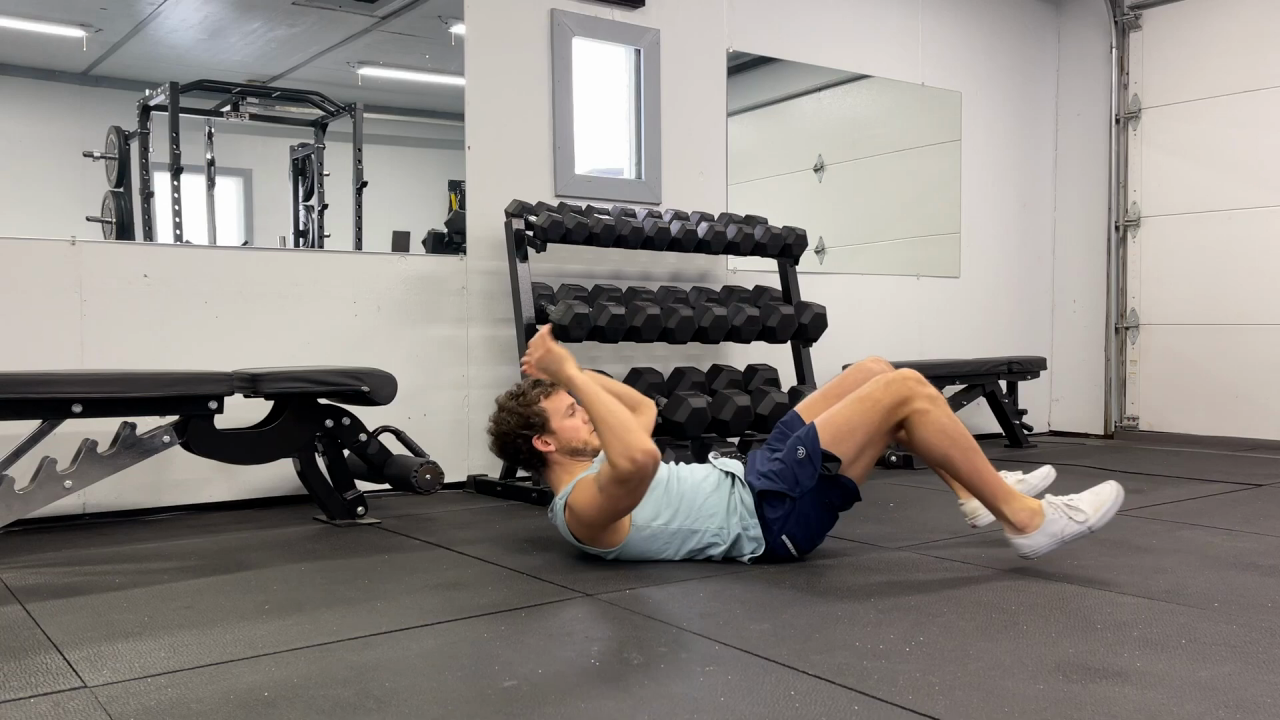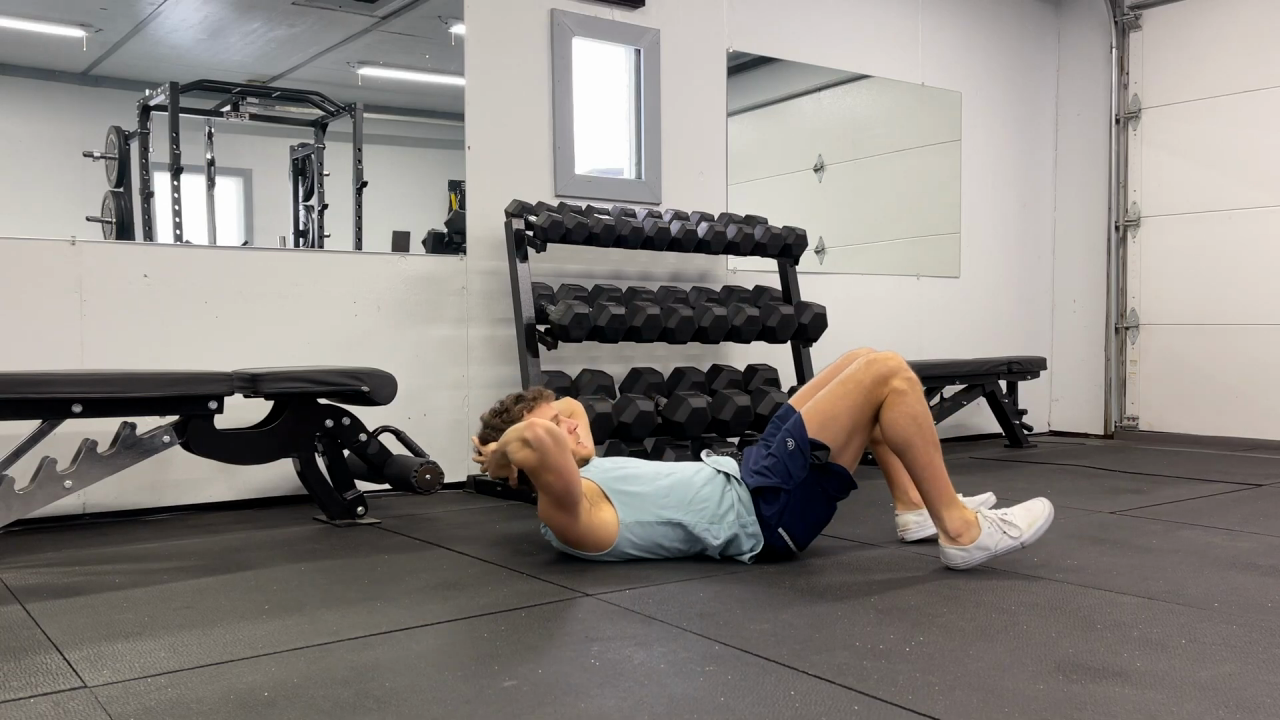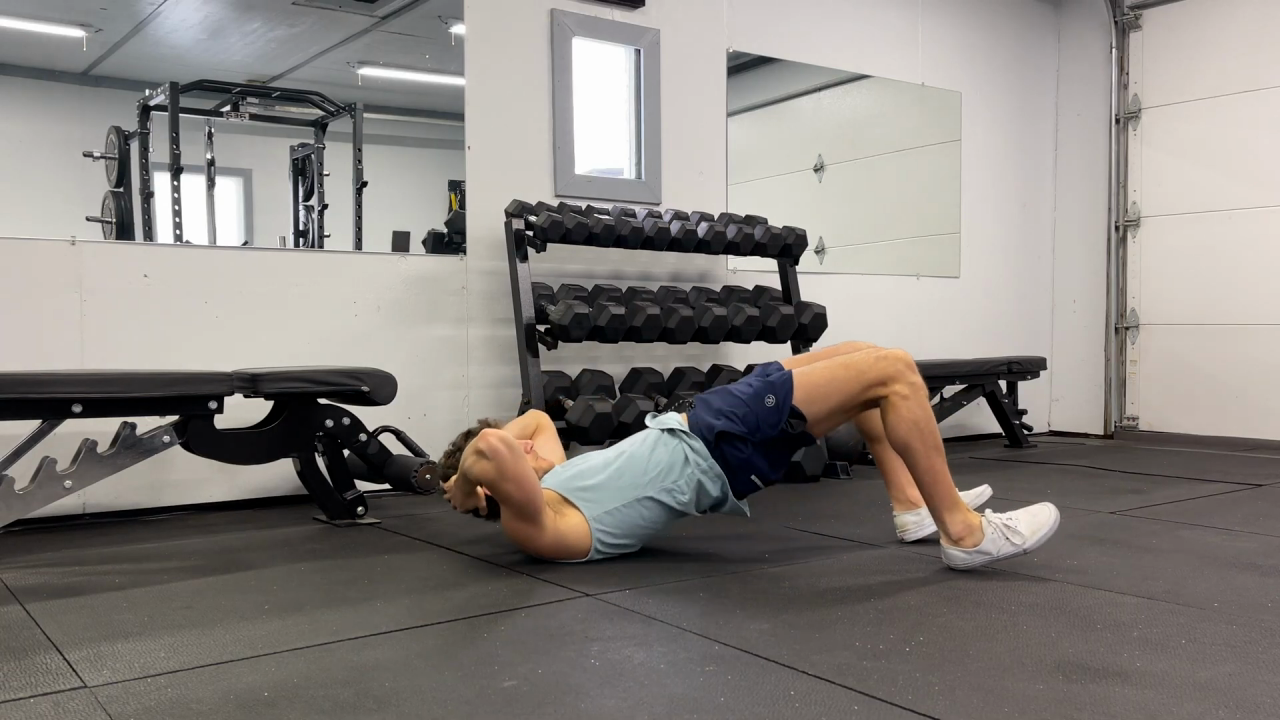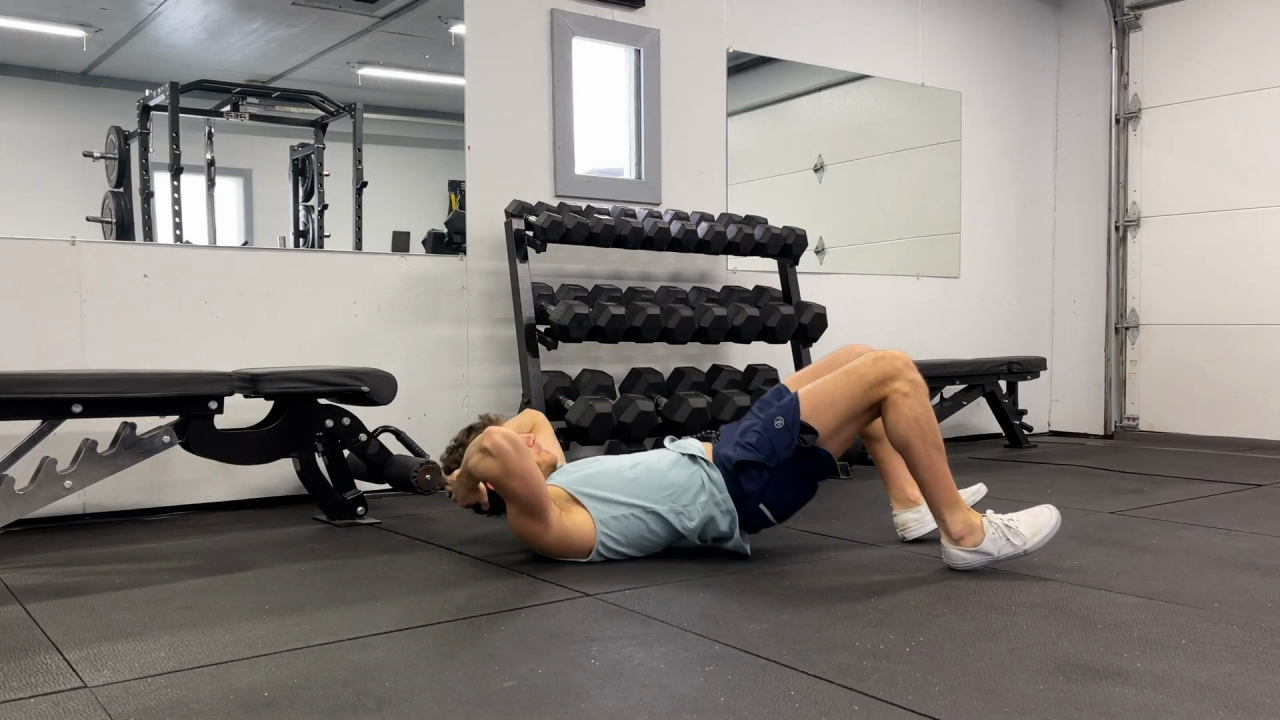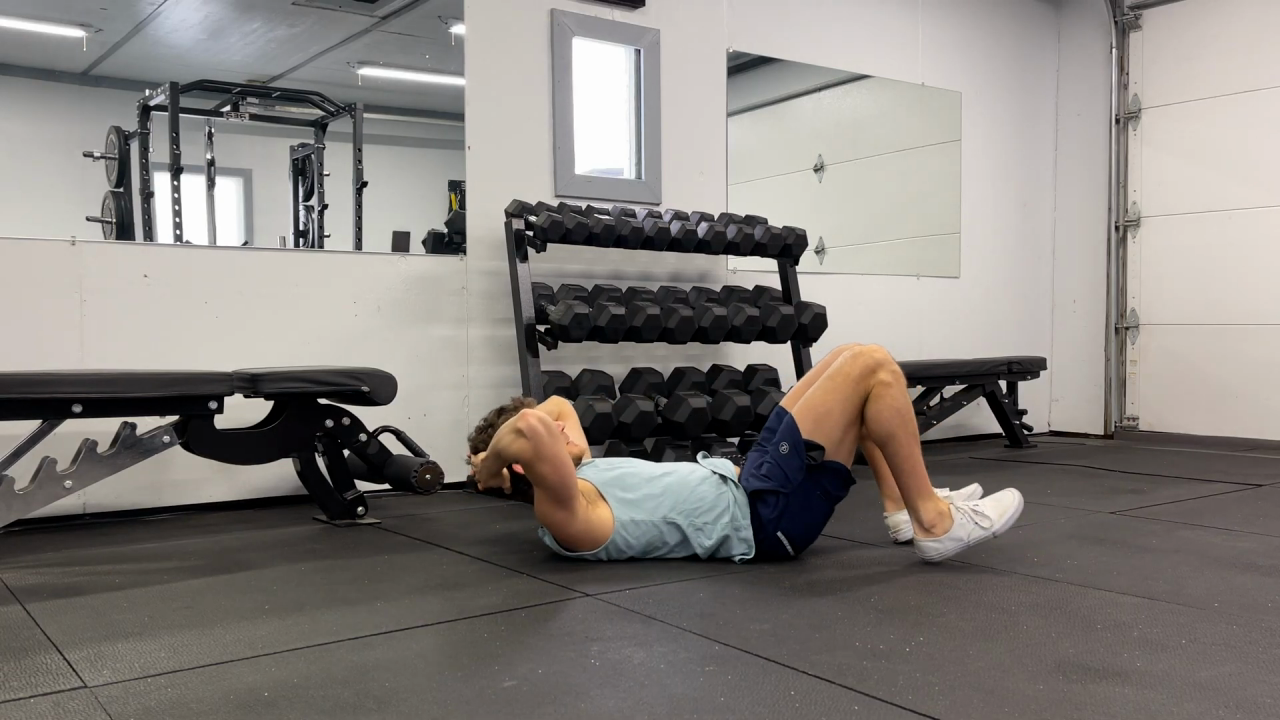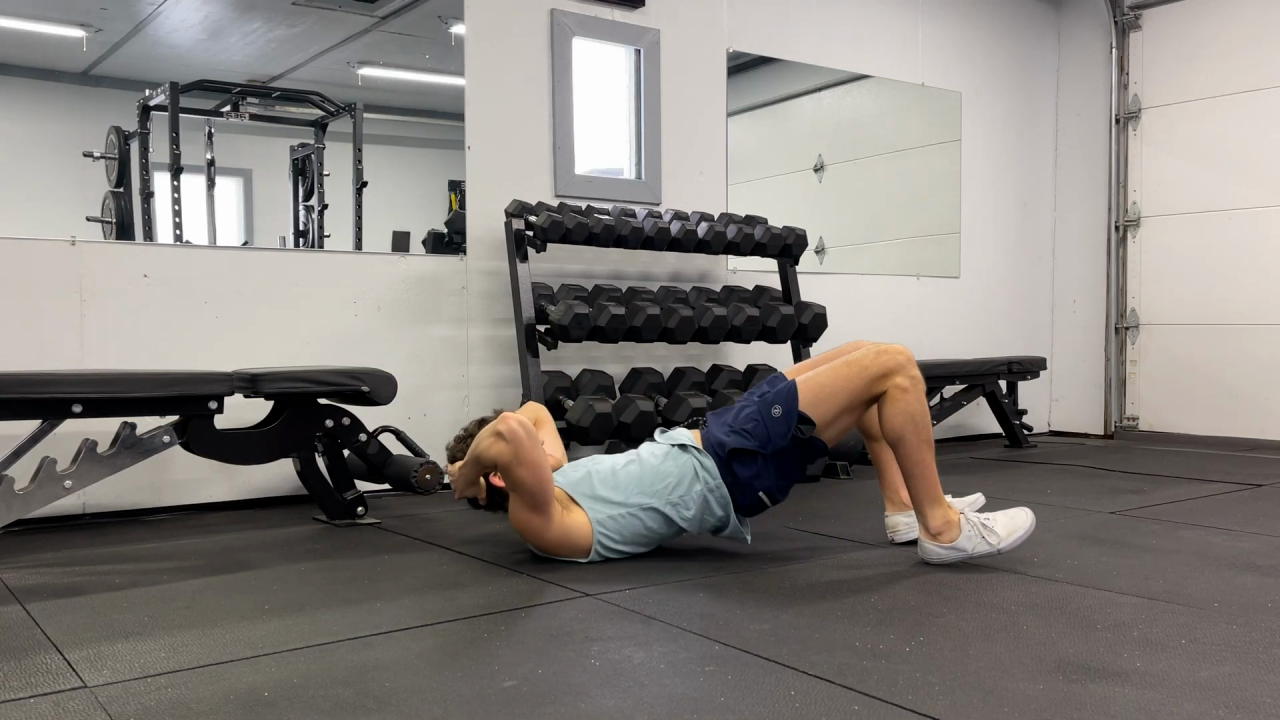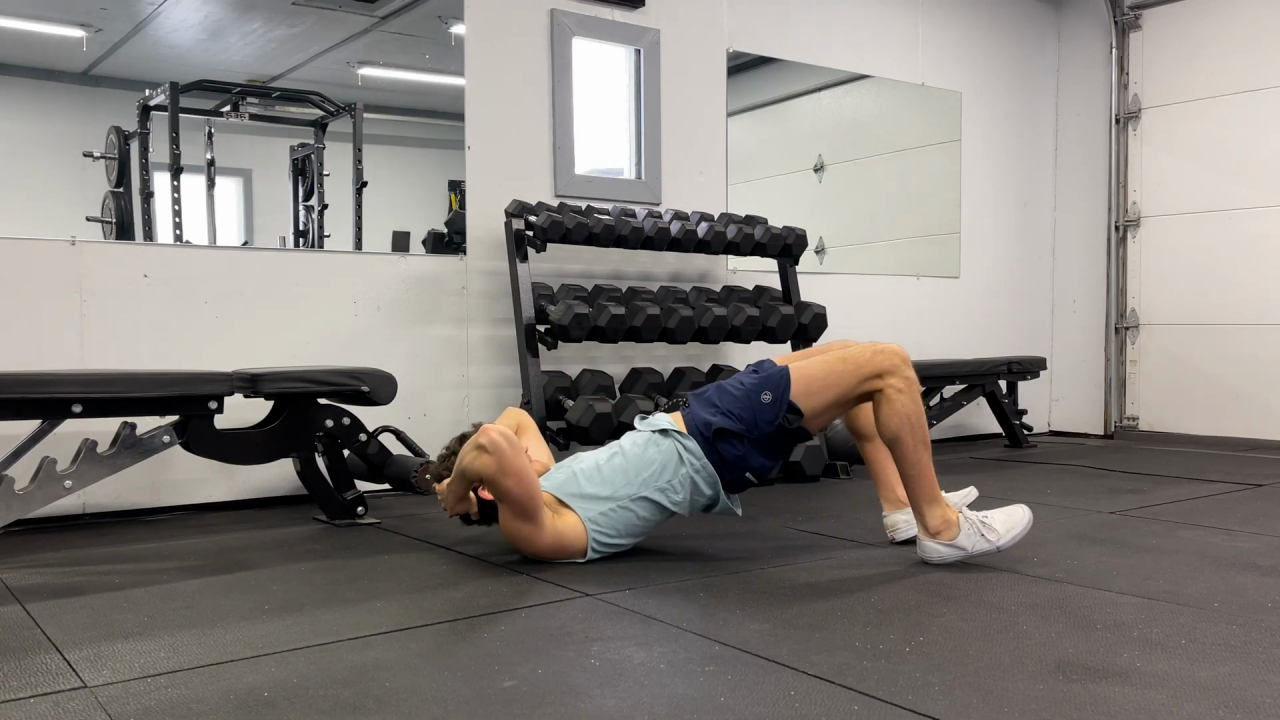
dt=0.4s
person 1, frame 1
left shoulder: (592, 488)
right shoulder: (585, 513)
left elbow: (642, 409)
right elbow: (639, 458)
left wrist: (572, 378)
right wrist: (567, 373)
left hip: (755, 479)
right hip: (773, 516)
left knee: (873, 373)
right knee: (906, 388)
left ankle: (982, 496)
right ankle: (1025, 519)
person 1, frame 2
left shoulder: (582, 481)
right shoulder: (567, 516)
left elbow: (572, 404)
right elbow: (540, 440)
left wrist: (508, 439)
right wrist: (504, 453)
left hip: (744, 478)
right hip: (764, 504)
left knee: (870, 366)
right knee: (892, 373)
left ankle: (916, 509)
right ankle: (962, 530)
person 1, frame 3
left shoulder: (554, 484)
right shoulder: (536, 527)
left elbow: (536, 418)
right elbow: (495, 450)
left wrist: (481, 458)
right wrist: (466, 479)
left hip: (711, 423)
right hip: (725, 439)
left knee: (863, 358)
right knee: (898, 371)
left ankle: (913, 506)
right ankle: (964, 532)
person 1, frame 4
left shoulder: (558, 484)
right shoulder: (542, 522)
left elbow: (531, 418)
right elbow: (498, 447)
right wrist: (466, 480)
left hip: (725, 460)
right hip: (742, 485)
left knee: (859, 359)
right knee: (896, 372)
left ankle: (913, 505)
right ankle: (965, 532)
person 1, frame 5
left shoulder: (577, 480)
right shoulder: (563, 515)
left elbow: (555, 405)
right elbow: (528, 428)
left wrist: (532, 448)
right wrist: (490, 468)
left hip: (743, 484)
right hip: (765, 512)
left knee: (854, 362)
right knee: (875, 366)
left ankle: (906, 509)
right ankle: (935, 523)
person 1, frame 6
left shoulder: (554, 487)
right shoulder: (540, 523)
left elbow: (533, 411)
right elbow: (507, 432)
left wrist: (494, 471)
right wrist: (467, 474)
left hip: (720, 443)
right hip: (733, 458)
left knee: (865, 357)
right knee: (896, 367)
left ankle: (905, 510)
right ankle: (942, 530)
person 1, frame 7
left shoulder: (542, 490)
right shoulder: (530, 528)
left elbow: (514, 417)
right elbow: (490, 445)
right wrist: (456, 493)
left hip: (703, 424)
right hip: (719, 446)
left knee: (851, 356)
right knee: (891, 366)
left ankle: (903, 510)
right ankle: (940, 526)
